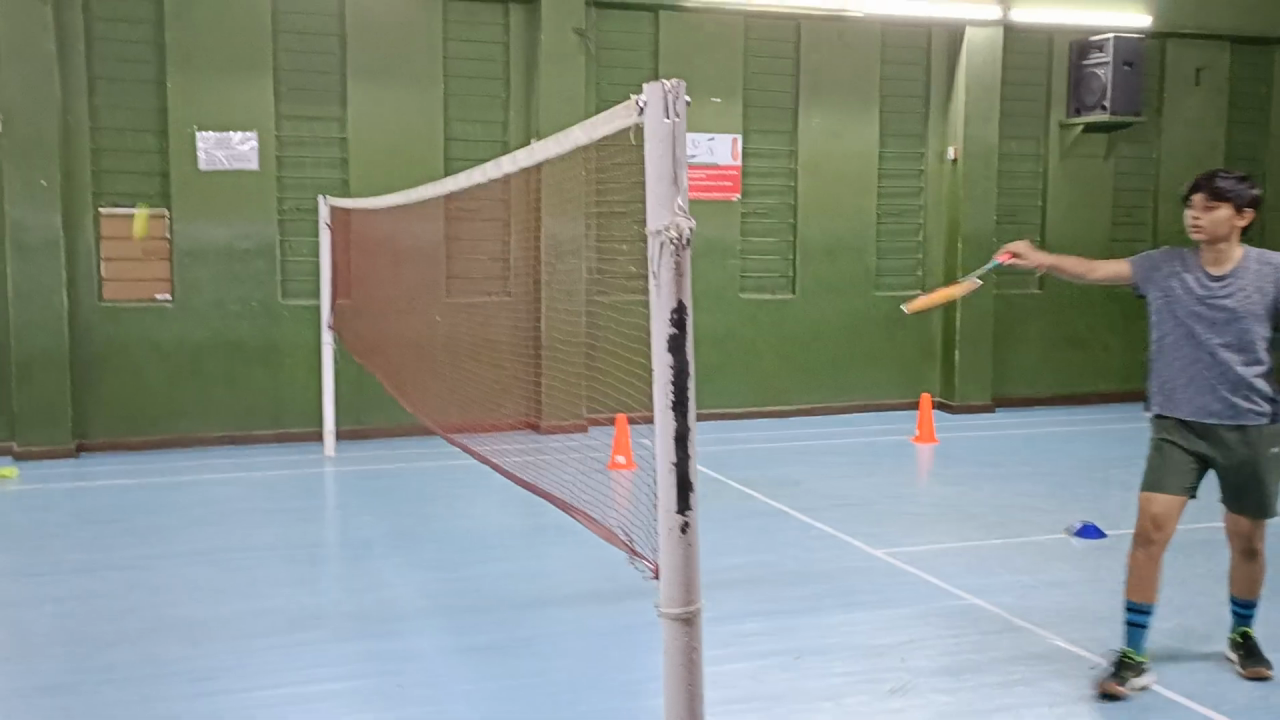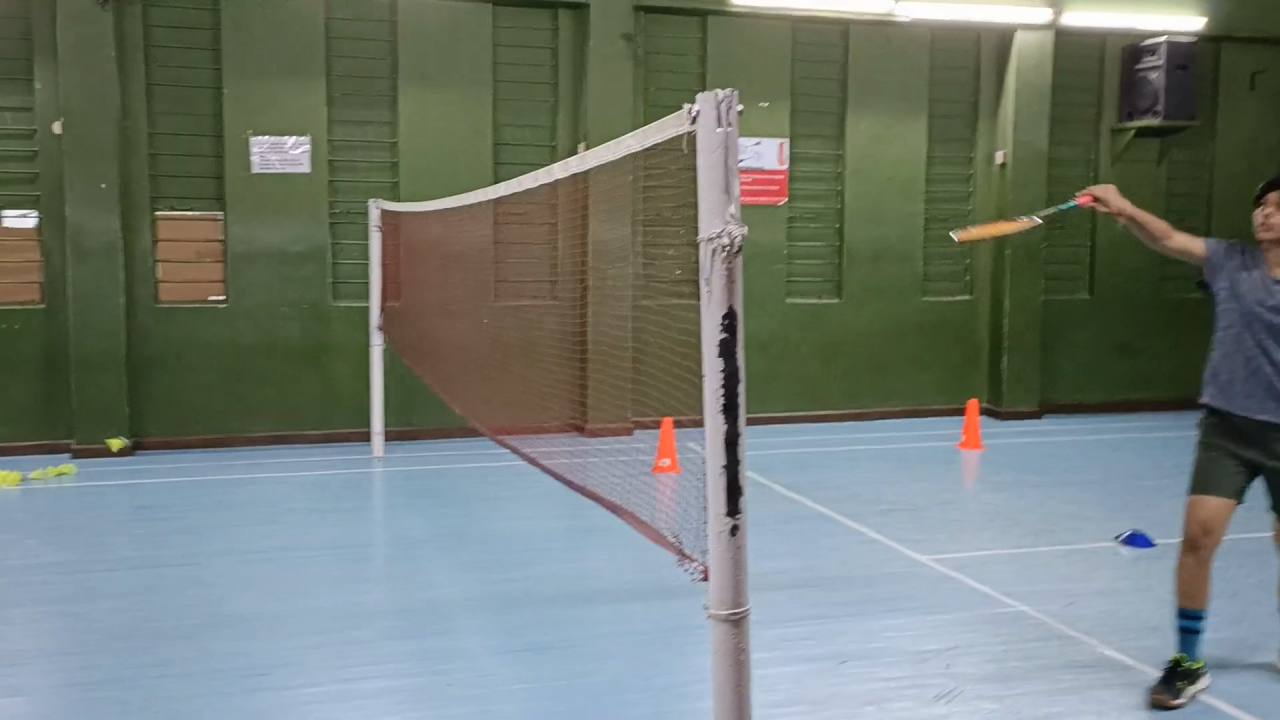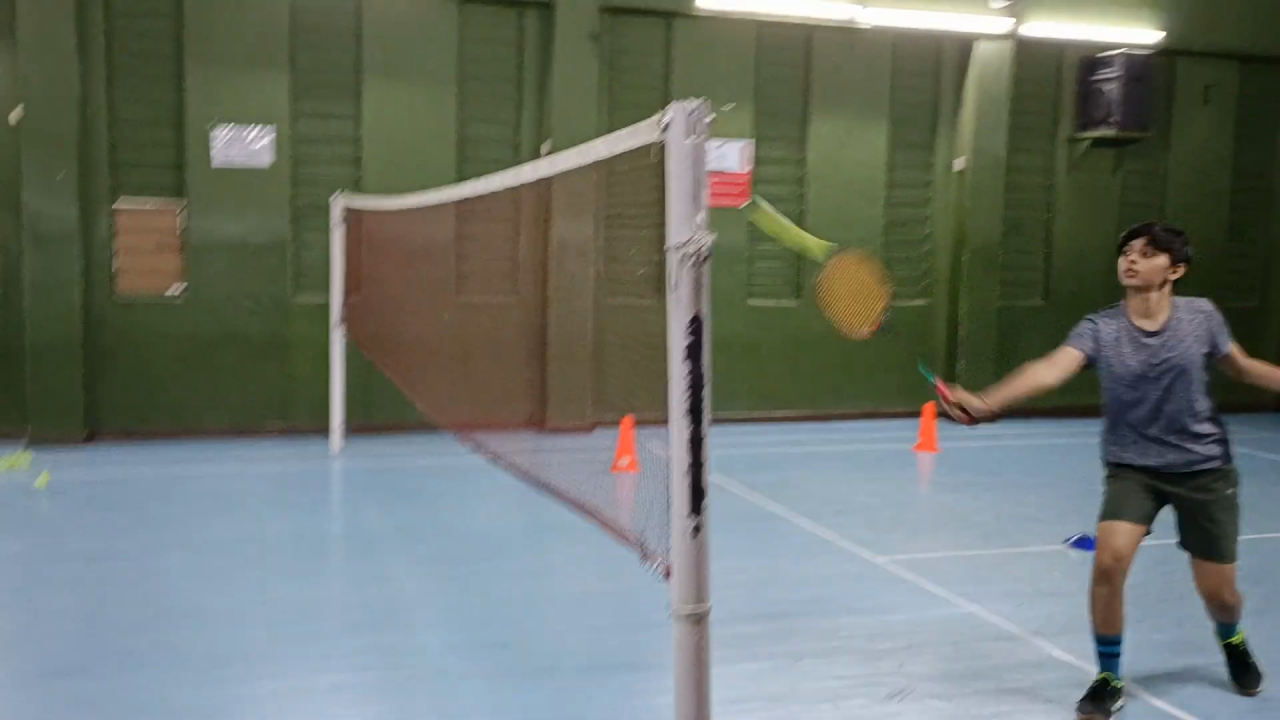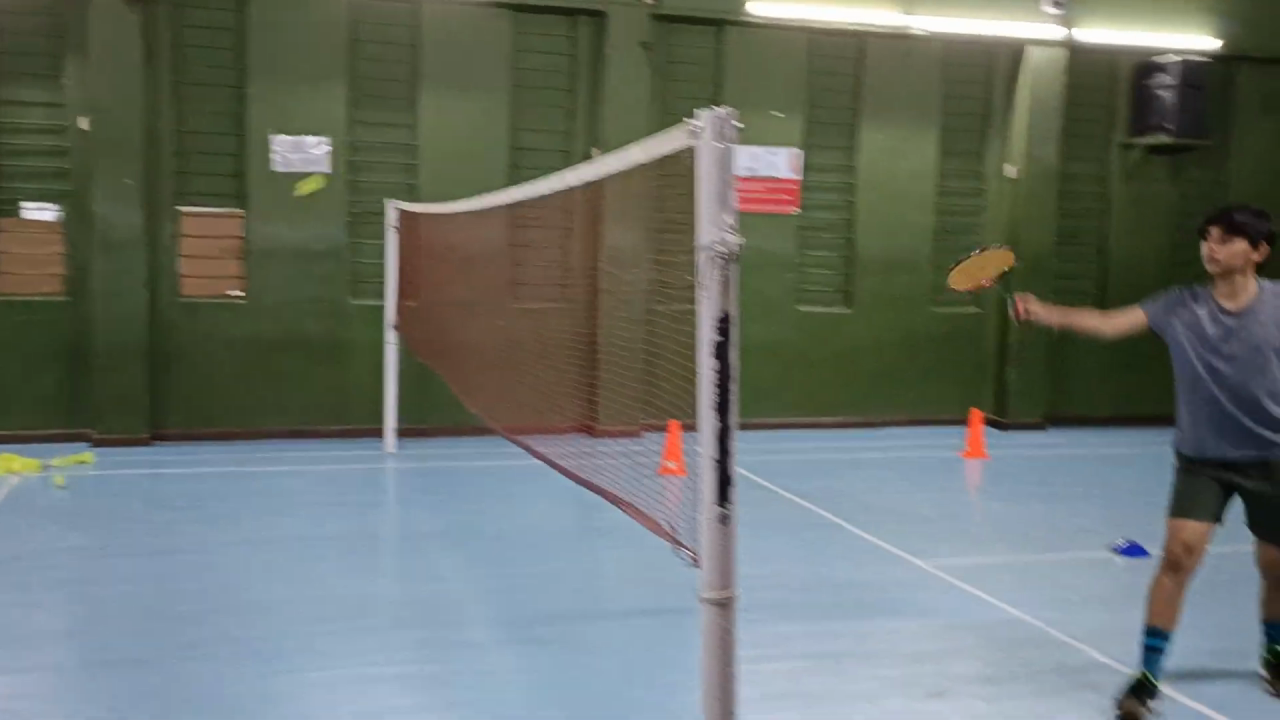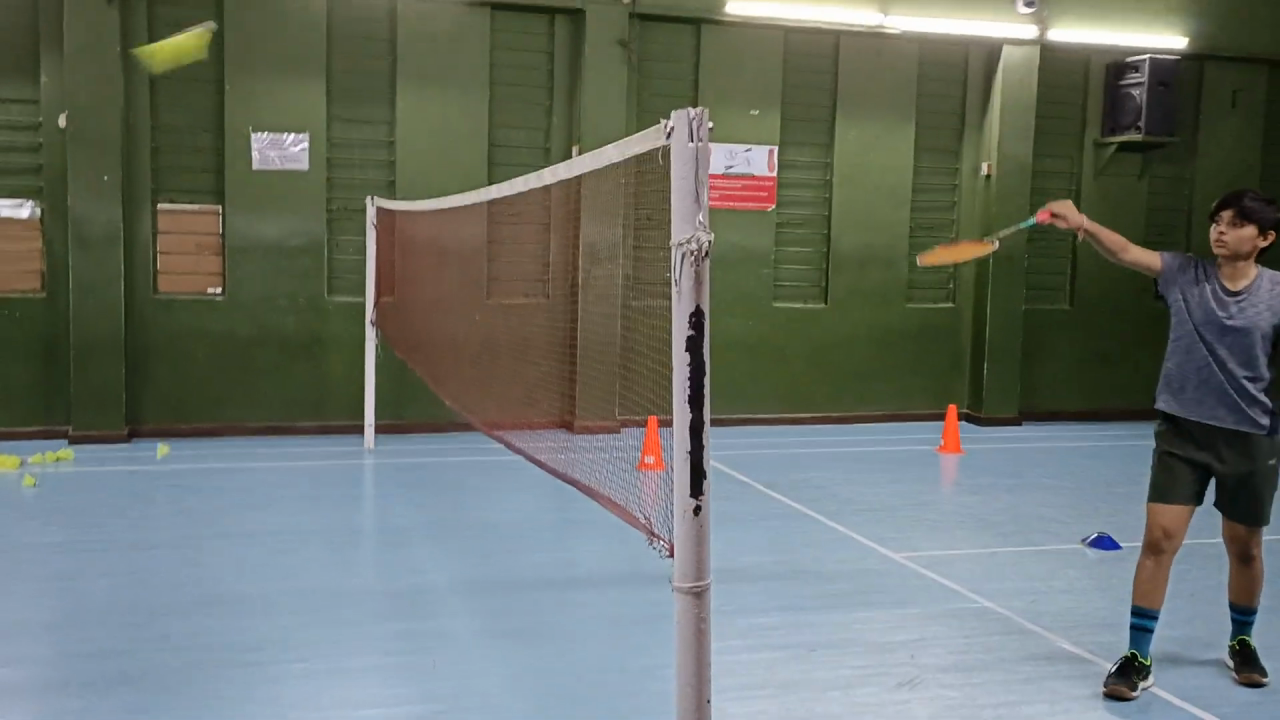
dt=0.5s
person 1, frame 1
right shoulder: (1164, 266)
right elbow: (1096, 270)
right wrist: (1040, 259)
right hip: (1177, 423)
right knee: (1151, 530)
right ankle: (1133, 656)
person 1, frame 2
right shoulder: (1231, 261)
right elbow: (1169, 240)
right wrist: (1125, 208)
right hip: (1227, 424)
right knee: (1199, 535)
right ankle: (1188, 662)
person 1, frame 3
left shoulder: (1202, 316)
right shoulder: (1098, 328)
right elbow: (1050, 371)
right wrist: (986, 402)
left hip: (1204, 467)
right hip: (1133, 465)
left knee: (1218, 589)
right knee: (1109, 563)
left ankle: (1232, 642)
right ankle: (1109, 679)
person 1, frame 4
right shoulder: (1178, 306)
right elbow: (1110, 323)
right wrist: (1049, 316)
right hip: (1202, 458)
right knee: (1178, 556)
right ankle: (1148, 677)
person 1, frame 5
right shoulder: (1184, 274)
right elbow: (1125, 251)
right wrist: (1081, 221)
right hip: (1181, 431)
right knee: (1159, 539)
right ankle: (1138, 658)
